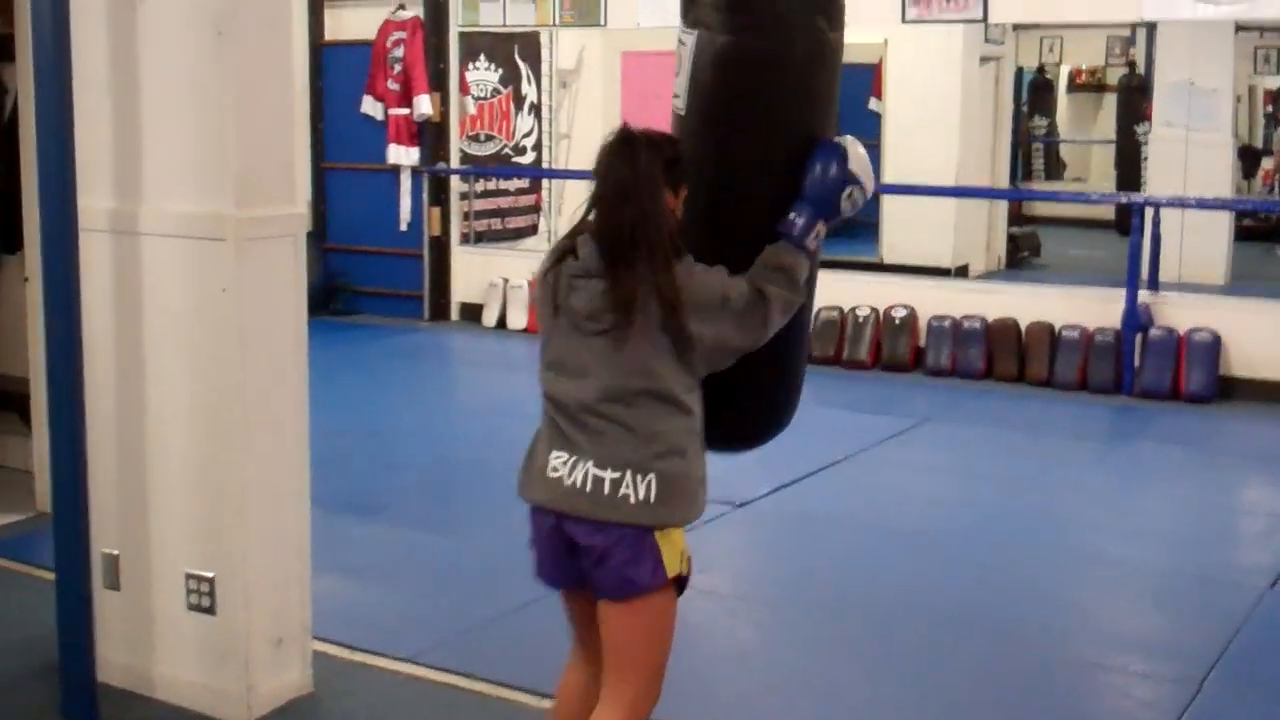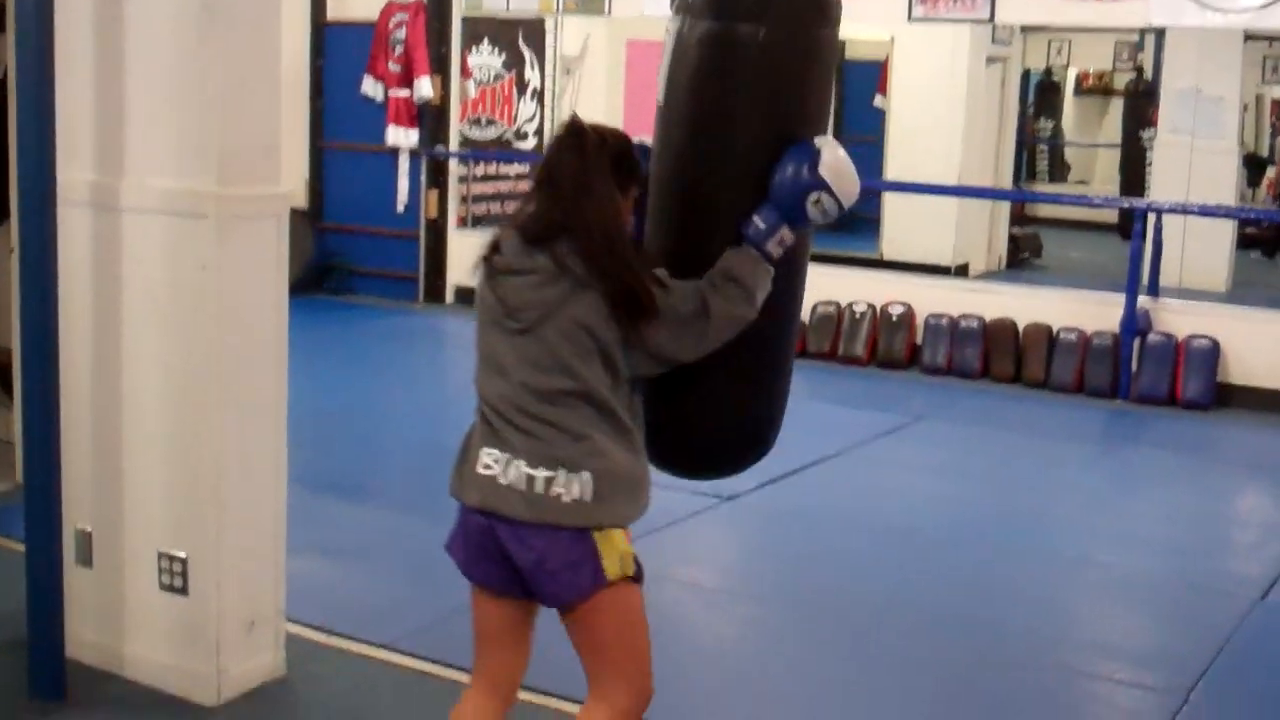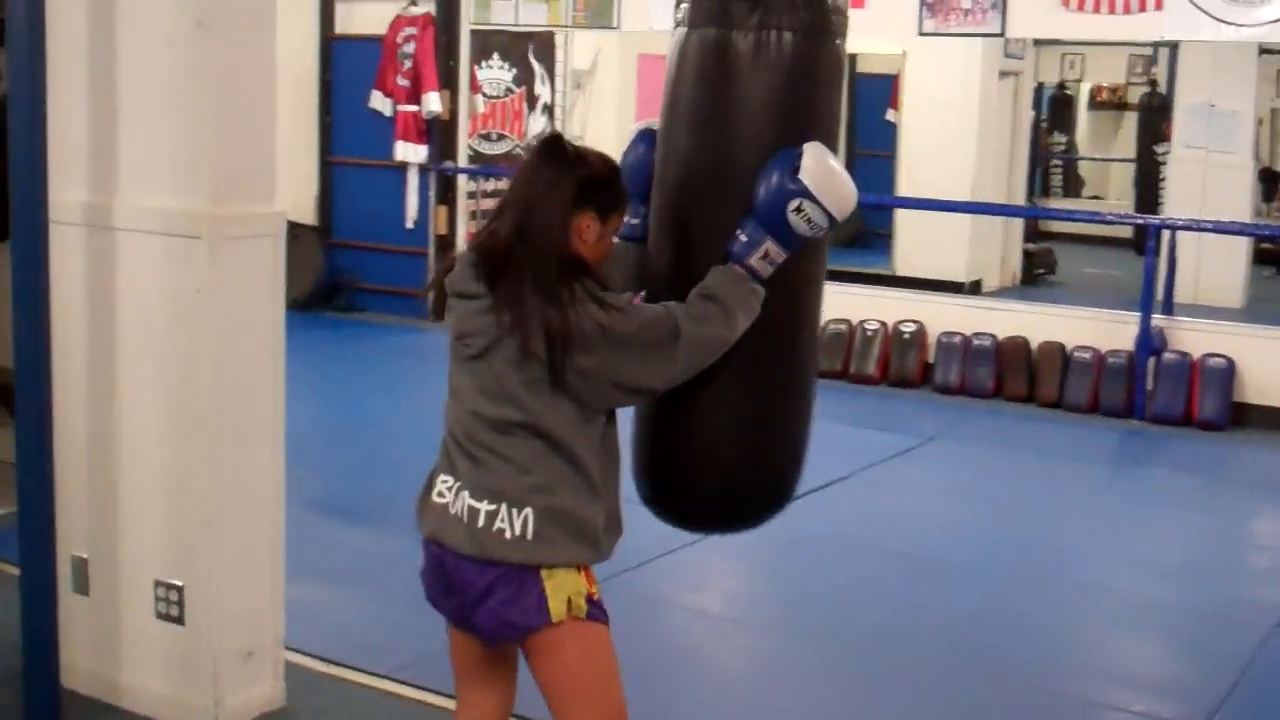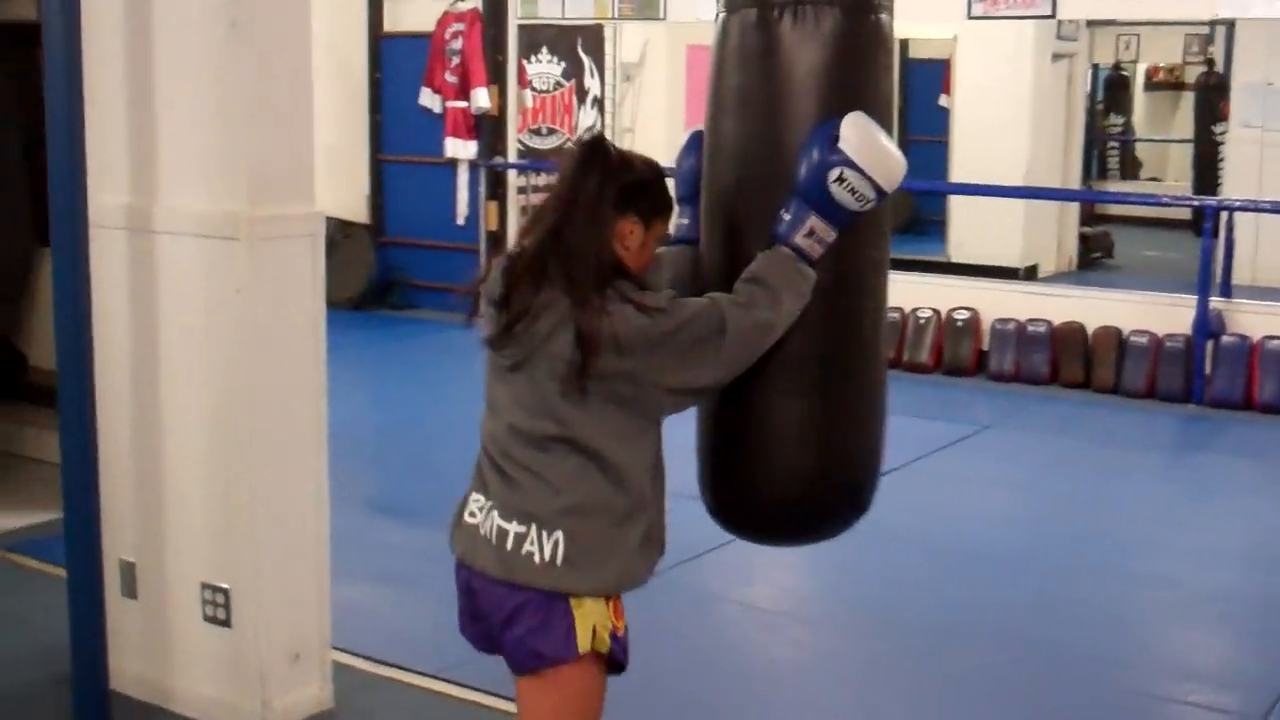
dt=0.2s
person 1, frame 1
left shoulder: (561, 268)
right shoulder: (676, 284)
right elbow: (760, 306)
right wrist: (807, 223)
left hip: (556, 494)
right hip: (632, 507)
left knee: (589, 660)
person 1, frame 2
left shoulder: (504, 263)
right shoulder: (614, 282)
right elbow: (710, 314)
left wrist: (629, 233)
right wrist: (773, 229)
left hip: (487, 497)
right hip: (567, 512)
person 1, frame 3
left shoulder: (480, 284)
right shoulder: (578, 316)
right elbow: (687, 337)
left wrist: (640, 221)
right wrist: (763, 246)
left hip: (455, 534)
right hip: (529, 551)
person 1, frame 4
left shoulder: (517, 294)
right shoulder: (617, 324)
right elbow: (742, 325)
left wrist: (691, 227)
right wrist: (810, 226)
left hip: (489, 551)
right hip: (558, 569)
